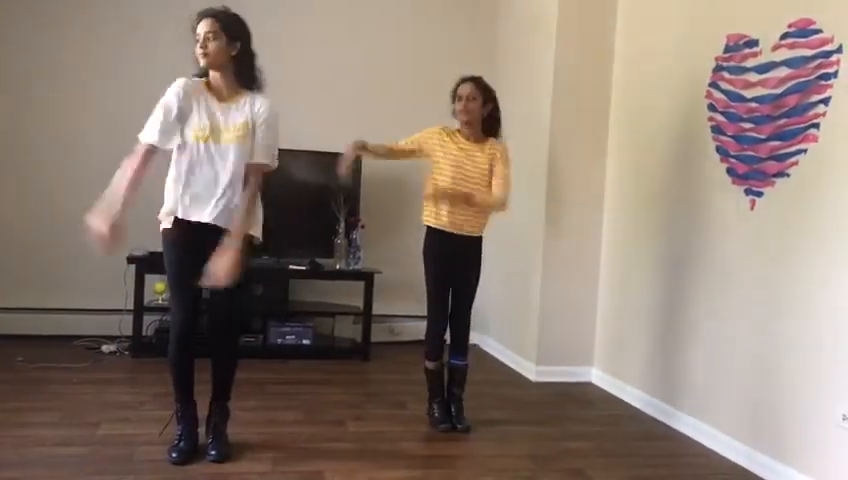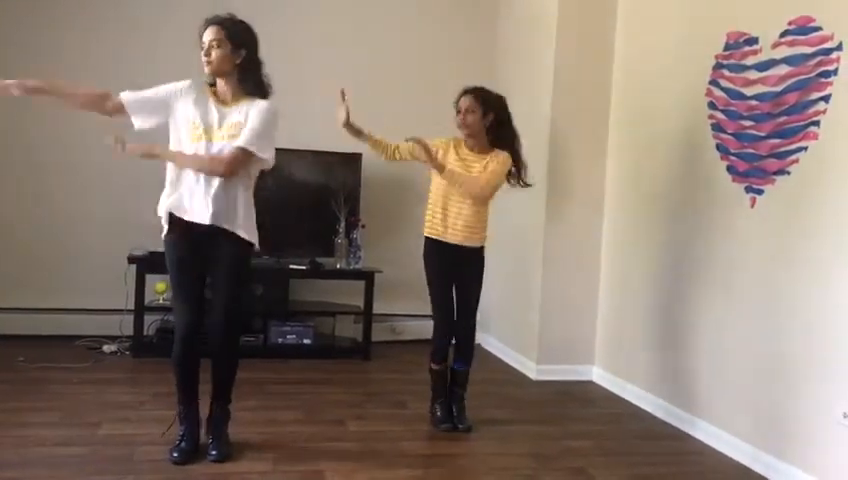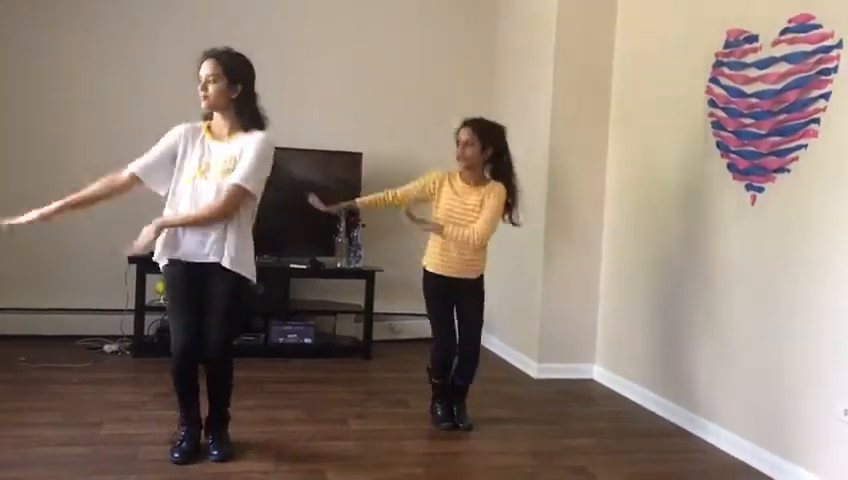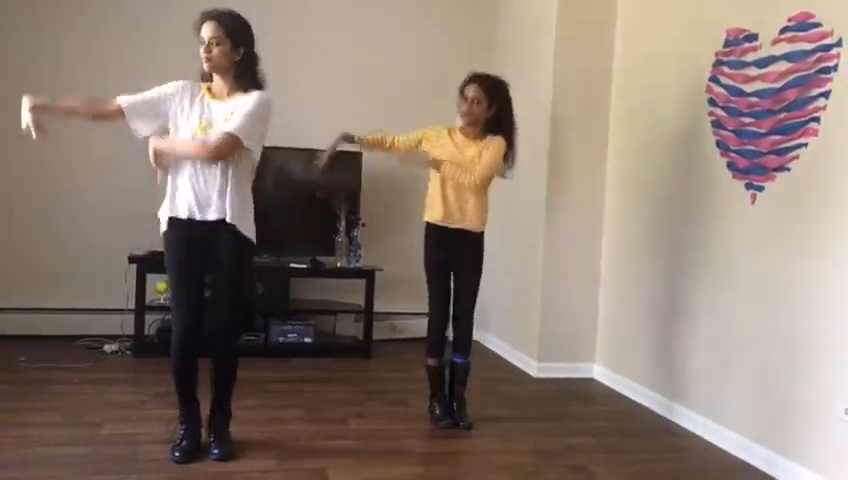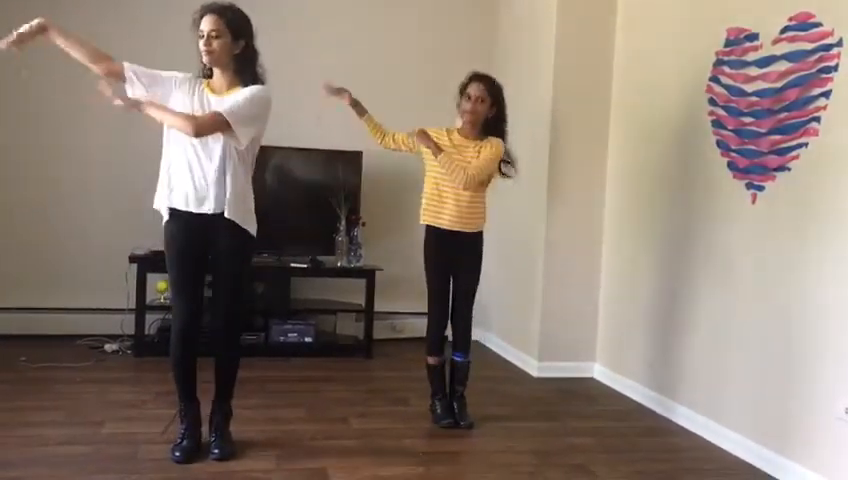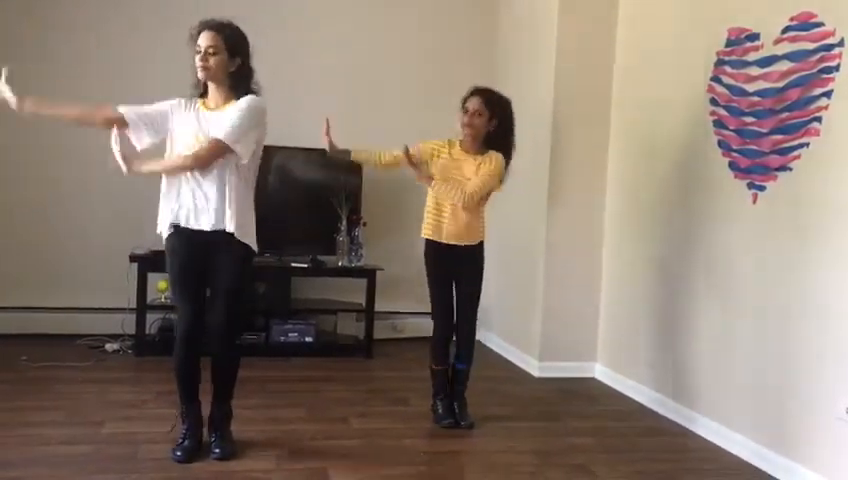
dt=0.3s
person 1, frame 1
left shoulder: (258, 106)
right shoulder: (184, 92)
left elbow: (254, 181)
right elbow: (143, 151)
left wrist: (235, 244)
right wrist: (111, 208)
left hip: (231, 229)
right hip: (182, 224)
left knee: (224, 328)
right knee: (183, 325)
left ankle: (217, 424)
right ankle: (186, 425)
person 1, frame 2
left shoulder: (261, 109)
right shoulder: (185, 94)
left elbow: (227, 165)
right elbow: (109, 103)
left wrist: (156, 151)
left hip: (232, 230)
right hip: (184, 224)
left knee: (224, 330)
right knee: (187, 326)
left ankle: (218, 424)
right ankle: (187, 424)
person 1, frame 3
left shoulder: (257, 142)
right shoulder: (184, 136)
left elbow: (223, 209)
right elbow: (122, 180)
left wrist: (160, 226)
right wrist: (51, 208)
left hip: (228, 262)
right hip: (181, 258)
left knee: (215, 347)
right knee: (184, 344)
left ankle: (217, 427)
right ankle: (188, 426)
person 1, frame 4
left shoulder: (256, 102)
right shoulder: (181, 94)
left elbow: (214, 150)
right elbow: (107, 109)
left wrist: (162, 143)
right wrist: (45, 105)
left hip: (230, 228)
right hip: (182, 223)
left knee: (222, 329)
right knee: (184, 327)
left ankle: (219, 423)
right ankle: (188, 423)
person 1, frame 5
left shoulder: (255, 97)
right shoulder: (180, 86)
left elbow: (199, 126)
right elbow: (106, 66)
left wrist: (136, 101)
left hip: (229, 221)
right hip: (182, 216)
left knee: (225, 323)
right knee: (184, 322)
left ankle: (220, 423)
right ankle: (188, 423)
person 1, frame 6
left shoulder: (250, 108)
right shoulder: (179, 110)
left elbow: (200, 158)
right elbow: (105, 117)
left wrist: (138, 167)
left hip: (229, 235)
right hip: (184, 231)
left knee: (223, 331)
right knee: (188, 329)
left ankle: (220, 423)
right ankle: (191, 423)
person 2, frame 1
left shoulder: (497, 150)
right shoulder: (438, 137)
left elbow: (500, 200)
right elbow: (393, 150)
left wrist: (462, 196)
right wrist: (361, 147)
left hip: (471, 243)
right hip: (439, 238)
left knee: (461, 321)
right knee: (437, 319)
left ankle: (456, 401)
right ankle: (436, 401)
person 2, frame 2
left shoulder: (501, 159)
right shoulder: (444, 146)
left elbow: (476, 190)
right elbow: (392, 151)
left wrist: (437, 165)
right wrist: (352, 128)
left hip: (472, 252)
right hip: (438, 246)
left knee: (466, 327)
right knee: (444, 325)
left ankle: (458, 401)
right ankle: (439, 401)
person 2, frame 3
left shoulder: (496, 191)
right shoulder: (440, 180)
left elbow: (479, 237)
right elbow: (394, 197)
left wrist: (436, 227)
right wrist: (343, 205)
left hip: (471, 281)
right hip: (437, 276)
left knee: (470, 349)
right knee: (446, 346)
left ankle: (457, 402)
right ankle: (439, 401)
person 2, frame 4
left shoulder: (495, 144)
right shoulder: (436, 135)
left elbow: (475, 179)
right elbow: (389, 142)
left wrist: (434, 162)
right wrist: (348, 139)
left hip: (472, 239)
right hip: (438, 234)
left knee: (464, 318)
right knee: (438, 316)
left ankle: (458, 396)
right ankle: (438, 397)
person 2, frame 5
left shoulder: (494, 147)
right shoulder: (434, 136)
left elbow: (468, 178)
right elbow: (386, 139)
left wrist: (434, 149)
right wrist: (356, 105)
left hip: (470, 239)
right hip: (437, 234)
left knee: (462, 318)
right knee: (438, 315)
left ankle: (458, 397)
right ankle: (438, 397)
person 2, frame 6
left shoulder: (494, 161)
right shoulder: (436, 149)
left elbow: (466, 197)
right elbow: (387, 158)
left wrist: (426, 176)
right wrist: (342, 152)
left hip: (470, 250)
right hip: (437, 246)
left knee: (466, 326)
right knee: (443, 324)
left ankle: (458, 397)
right ankle: (440, 398)
